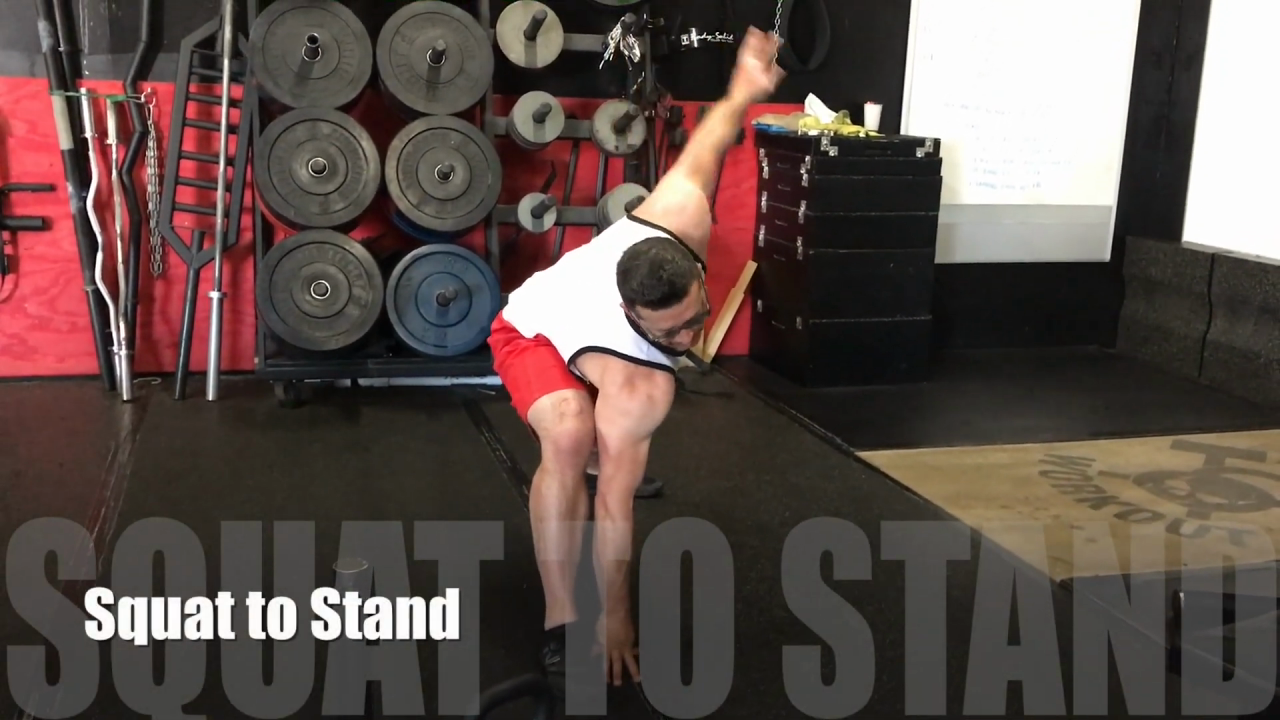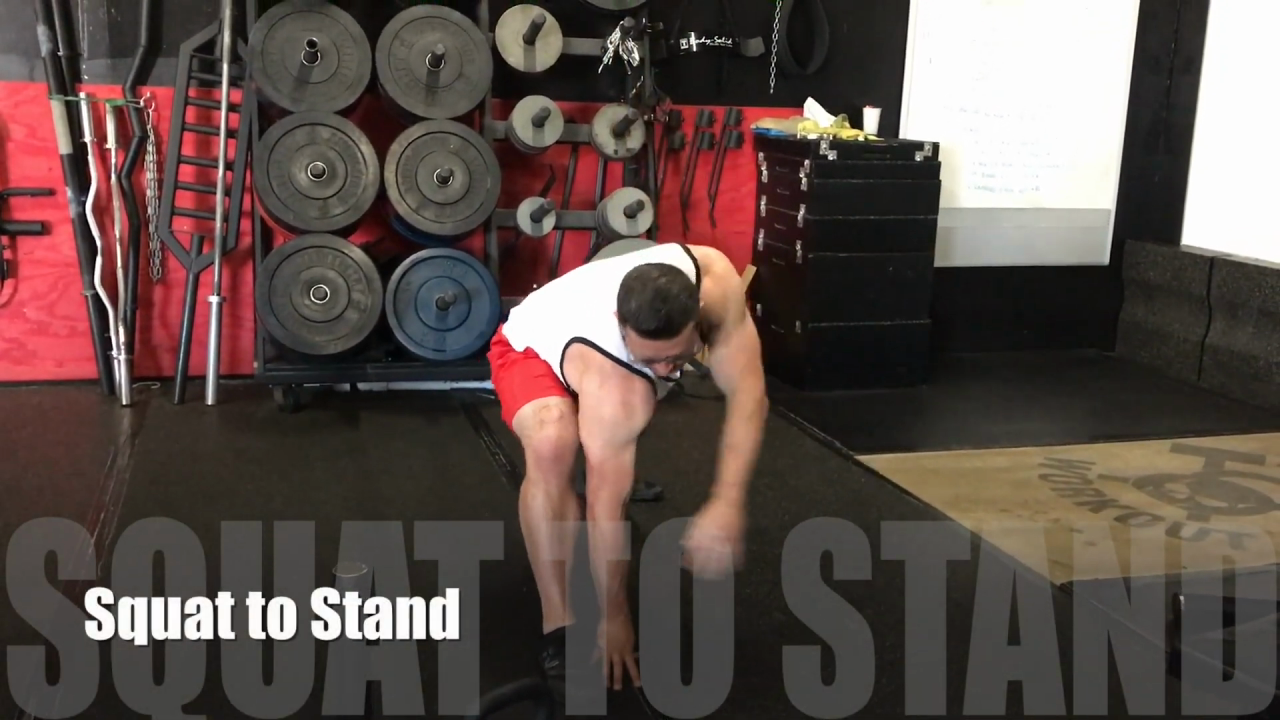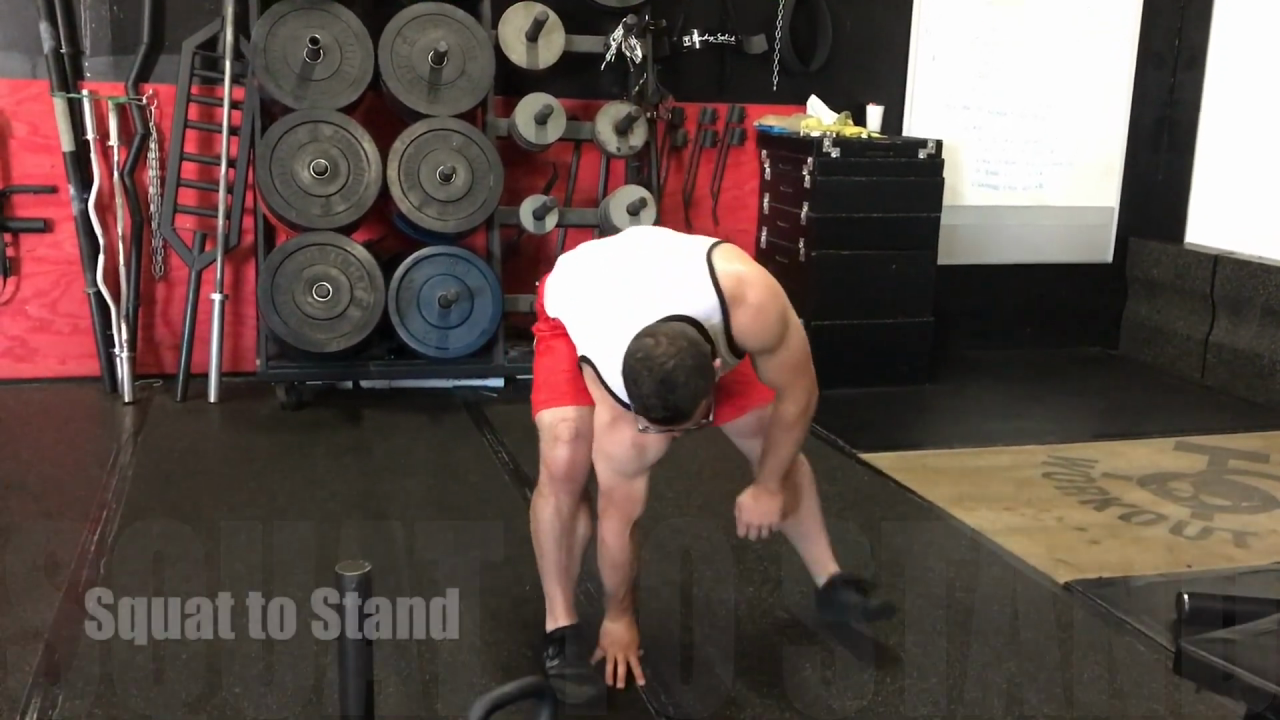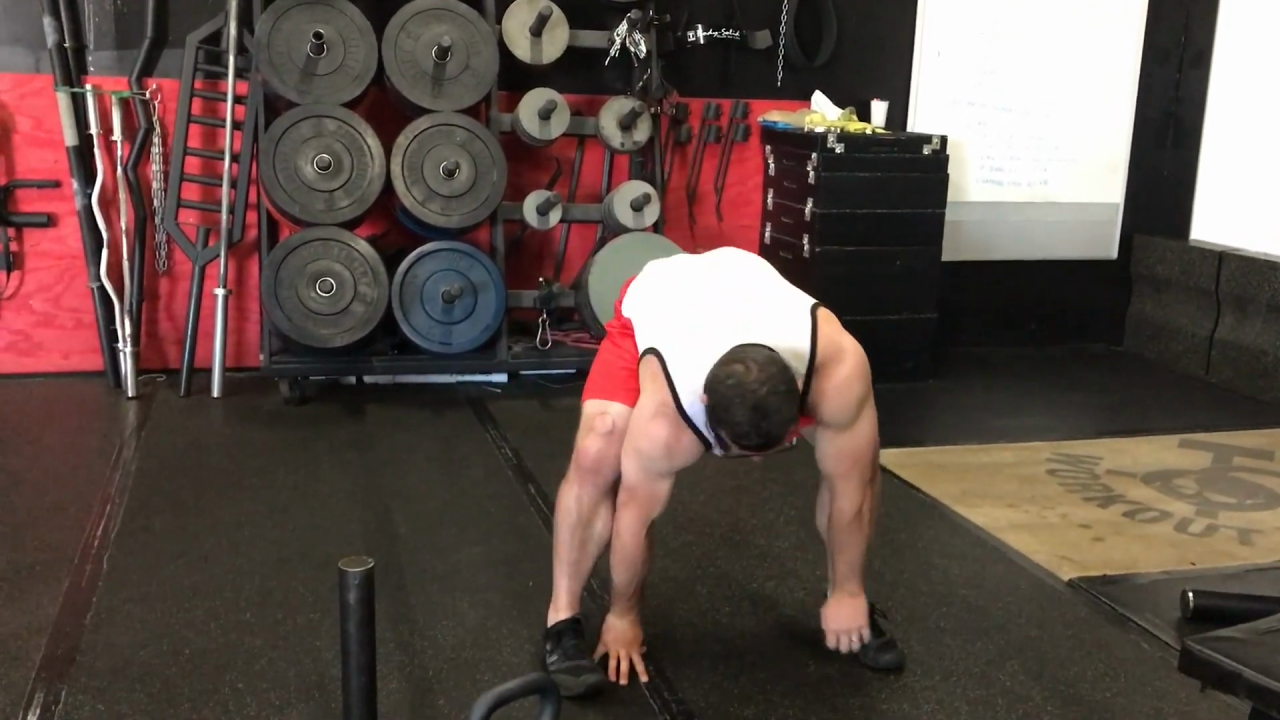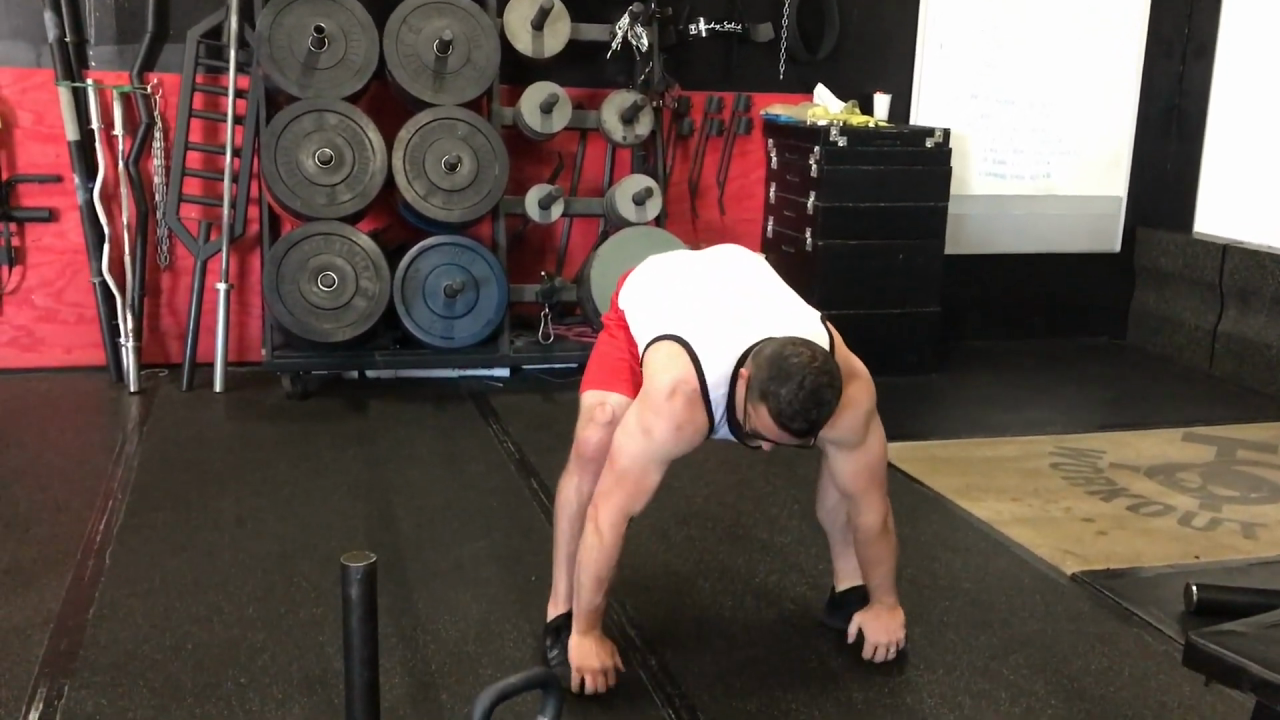
dt=0.5s
person 1, frame 1
left shoulder: (677, 225)
right shoulder: (638, 384)
left elbow: (701, 153)
right elbow: (614, 503)
left wrist: (744, 91)
right wrist: (616, 618)
left hip: (574, 294)
right hip: (531, 331)
right knee: (570, 440)
right ankle: (563, 620)
person 1, frame 2
left shoulder: (711, 280)
right shoulder: (607, 380)
left elbow: (746, 389)
right elbow: (606, 505)
left wrist: (727, 504)
right wrist: (614, 621)
left hip: (594, 325)
right hip: (533, 346)
right knee: (552, 449)
right ankle: (558, 626)
person 1, frame 3
left shoulder: (748, 301)
right shoulder: (621, 411)
left elbow: (797, 389)
right elbow: (619, 514)
left wrist: (766, 487)
right wrist: (619, 617)
right hip: (577, 301)
left knee: (768, 435)
right knee: (564, 463)
left ankle: (831, 582)
right ankle: (561, 628)
person 1, frame 4
left shoulder: (838, 370)
right shoulder: (666, 410)
left elbow: (850, 483)
right elbow: (635, 514)
left wrist: (846, 593)
right wrist: (623, 615)
left knee: (855, 450)
right knee: (596, 456)
left ankle: (846, 594)
right ankle: (562, 620)
person 1, frame 5
left shoulder: (847, 388)
right shoulder: (678, 395)
left elbow: (870, 501)
right elbow: (609, 511)
left wrist: (885, 603)
right wrist: (587, 632)
left knee: (851, 451)
right knee: (595, 446)
left ankle: (848, 592)
right ankle: (562, 616)
